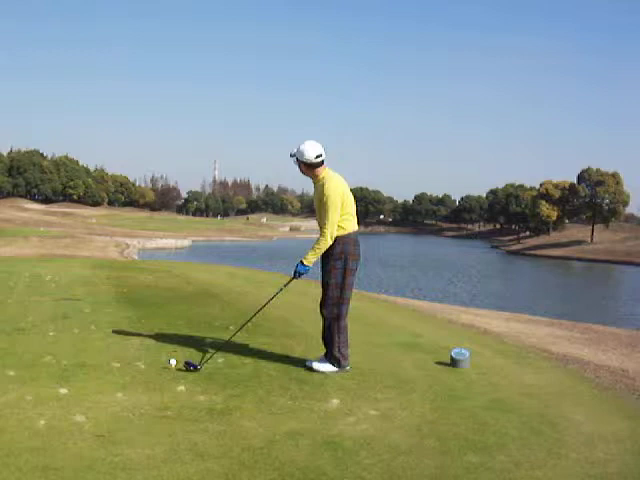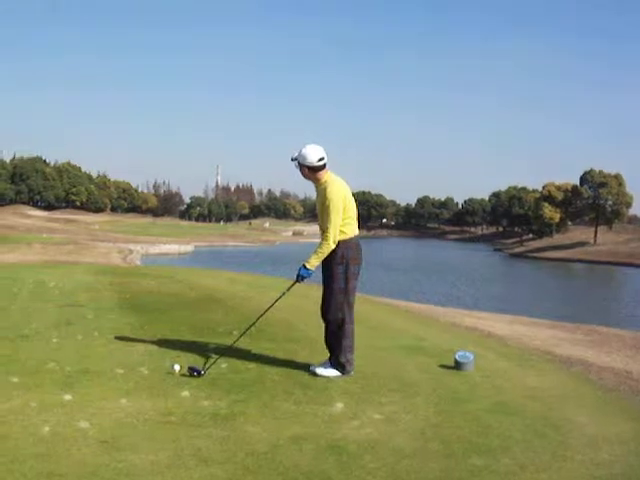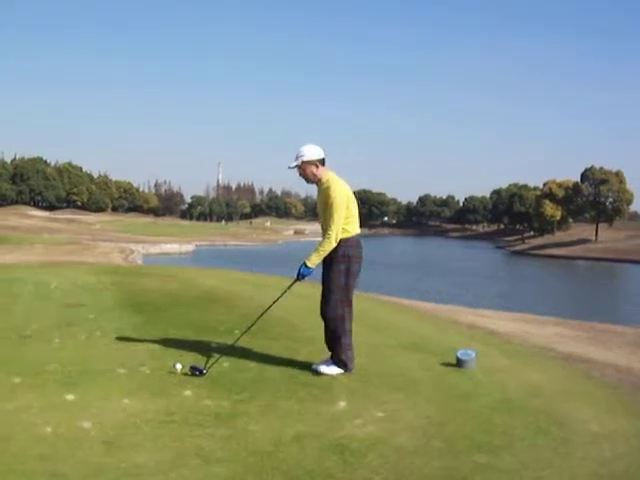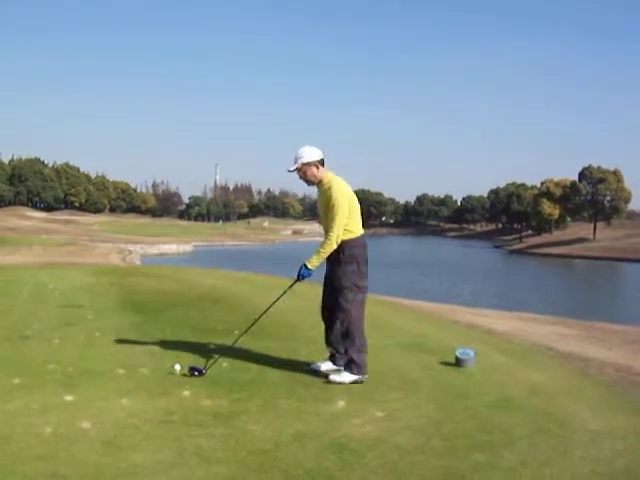
dt=0.5s
person 1, frame 1
left shoulder: (330, 186)
right shoulder: (323, 181)
left elbow: (328, 233)
left wrist: (306, 261)
right wrist: (310, 259)
left hip: (342, 247)
right hip: (335, 246)
left knee: (334, 304)
right knee: (329, 304)
left ankle: (339, 360)
right ankle: (331, 355)
person 1, frame 2
left shoulder: (332, 190)
right shoulder: (325, 185)
left elbow: (330, 237)
left wrist: (309, 265)
right wrist: (314, 262)
left hip: (343, 251)
right hip: (335, 250)
left knee: (339, 310)
right knee: (329, 310)
left ankle: (343, 364)
right ankle: (335, 359)
person 1, frame 3
left shoulder: (335, 188)
right shoulder: (323, 186)
left elbow: (333, 235)
left wrist: (310, 262)
right wrist: (315, 260)
left hip: (345, 250)
right hip: (335, 250)
left knee: (337, 307)
right knee: (329, 308)
left ankle: (343, 361)
right ankle: (336, 358)
person 1, frame 4
left shoulder: (336, 189)
right shoulder: (323, 187)
left elbow: (334, 236)
left wrist: (311, 263)
right wrist: (316, 261)
left hip: (351, 252)
right hip: (338, 252)
left knee: (348, 309)
right knee: (330, 309)
left ankle: (356, 367)
right ankle: (338, 358)
